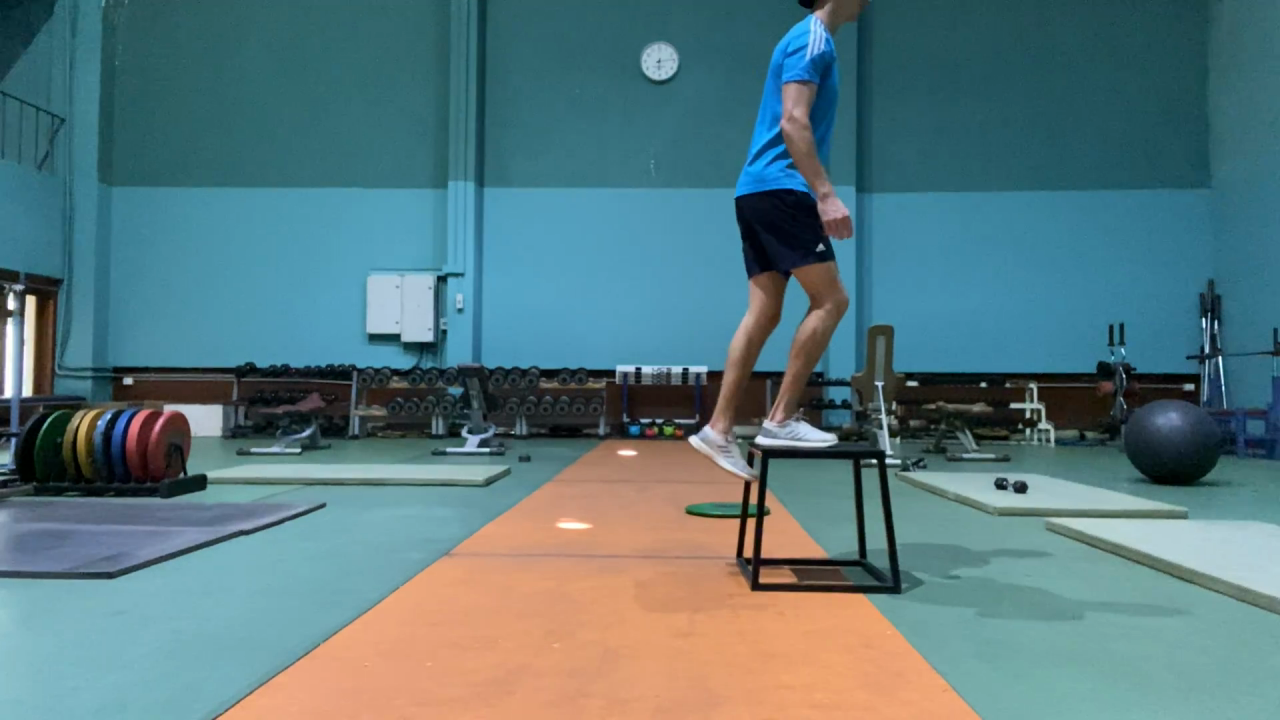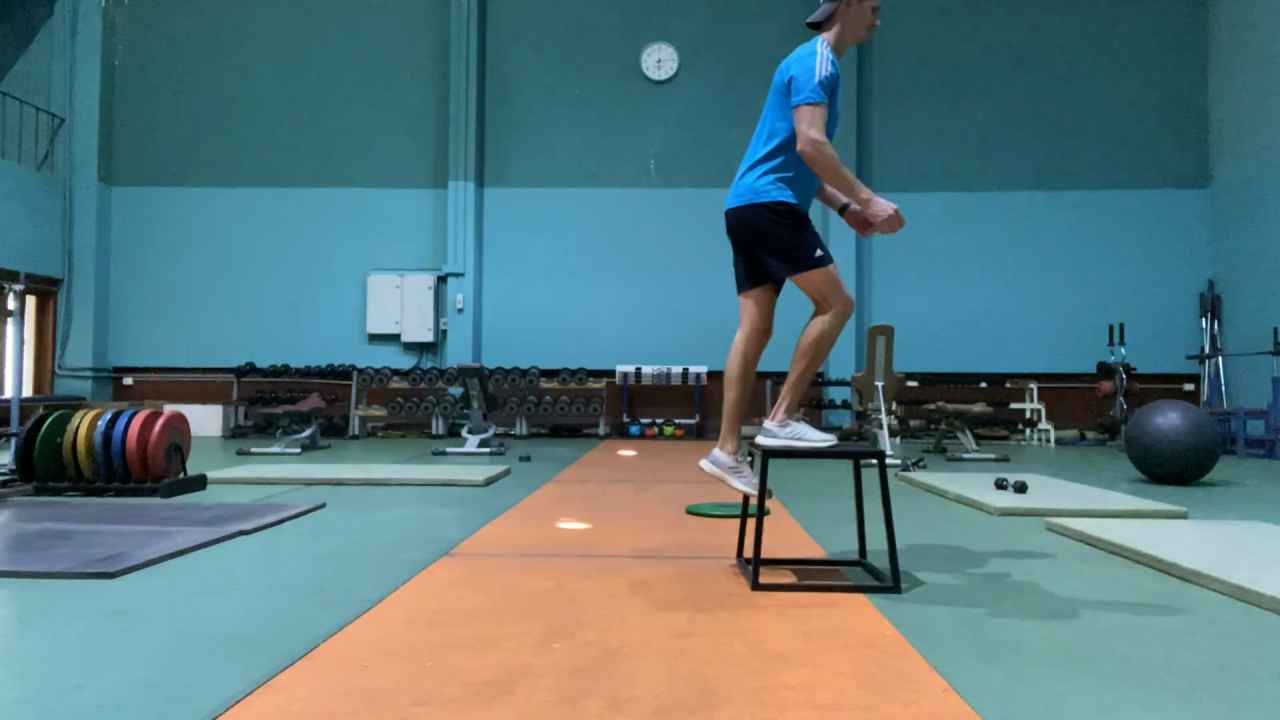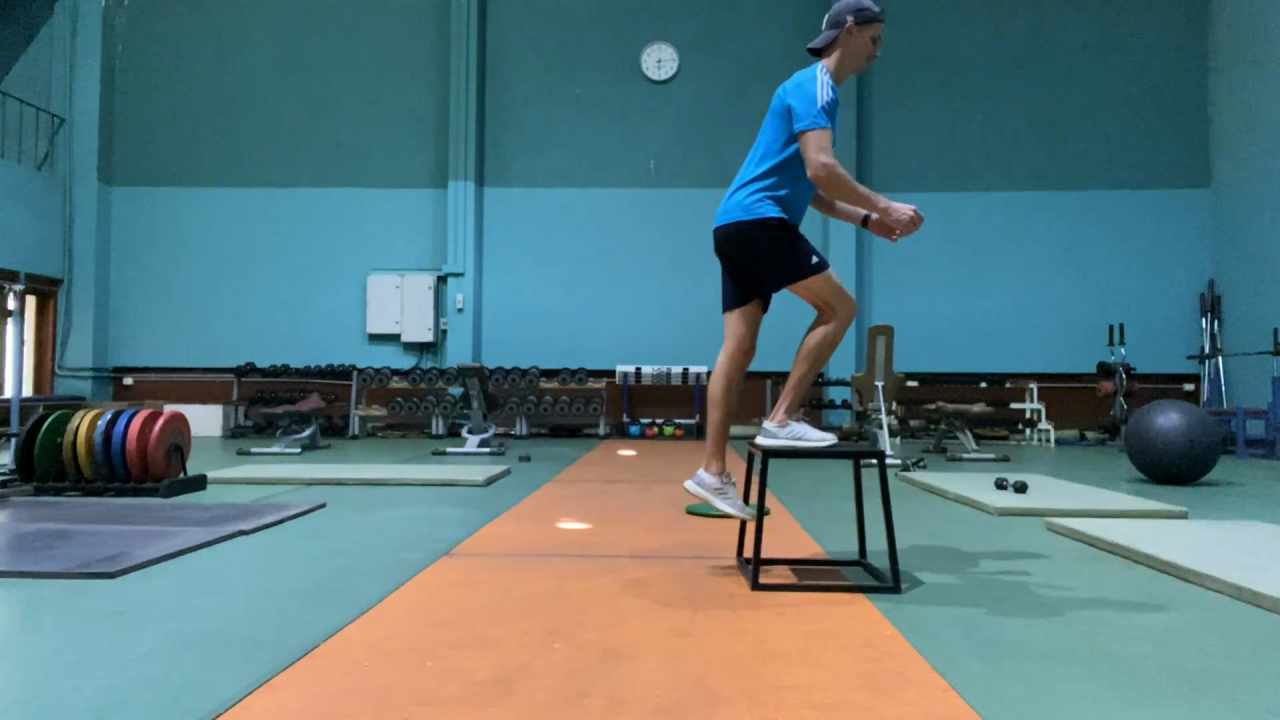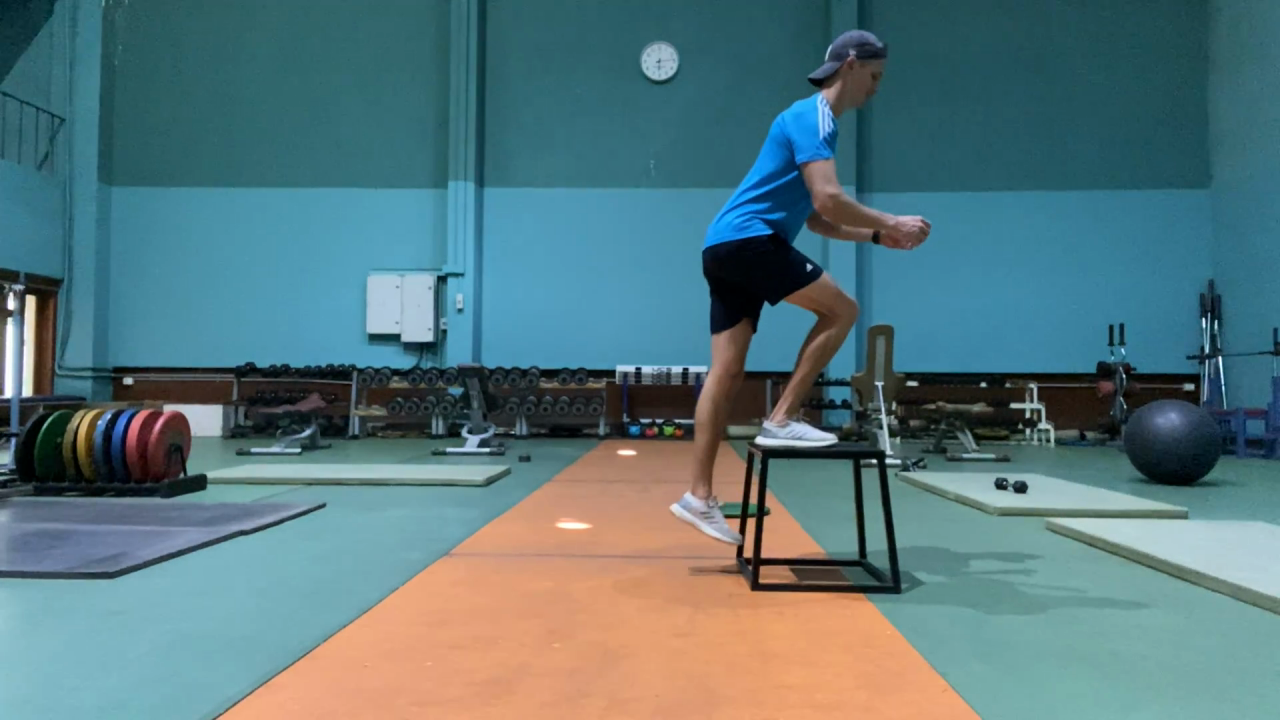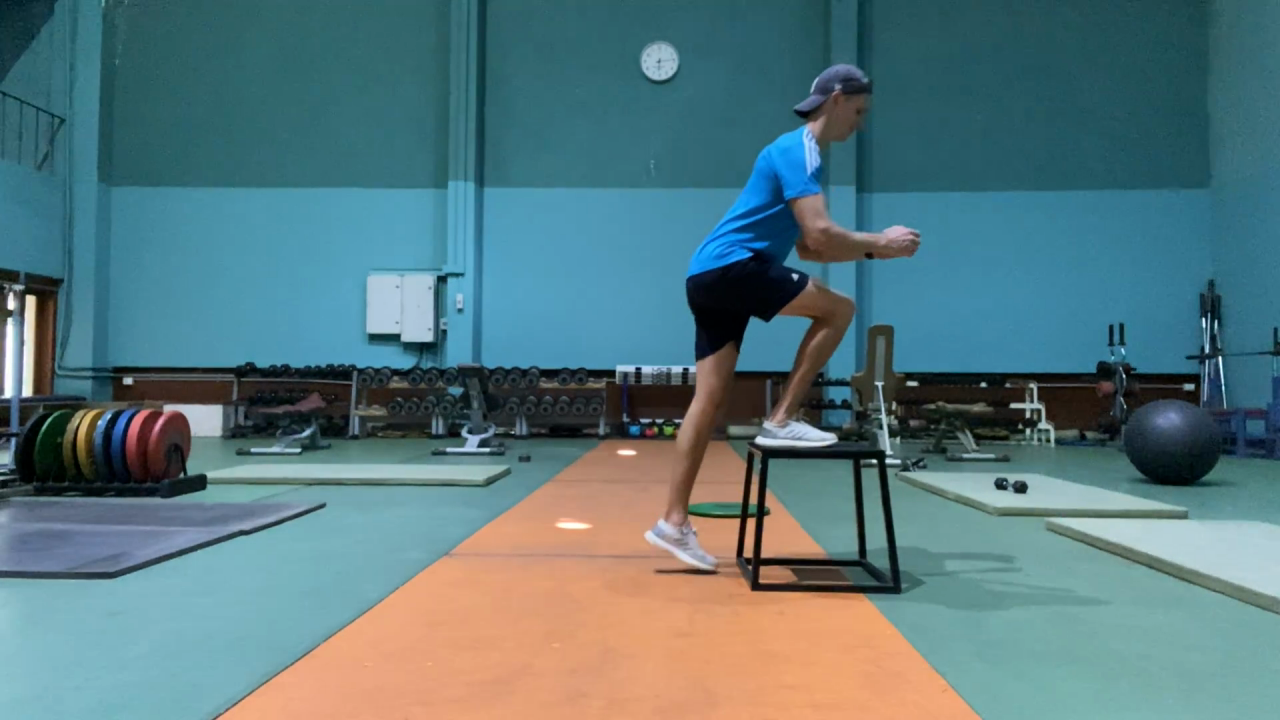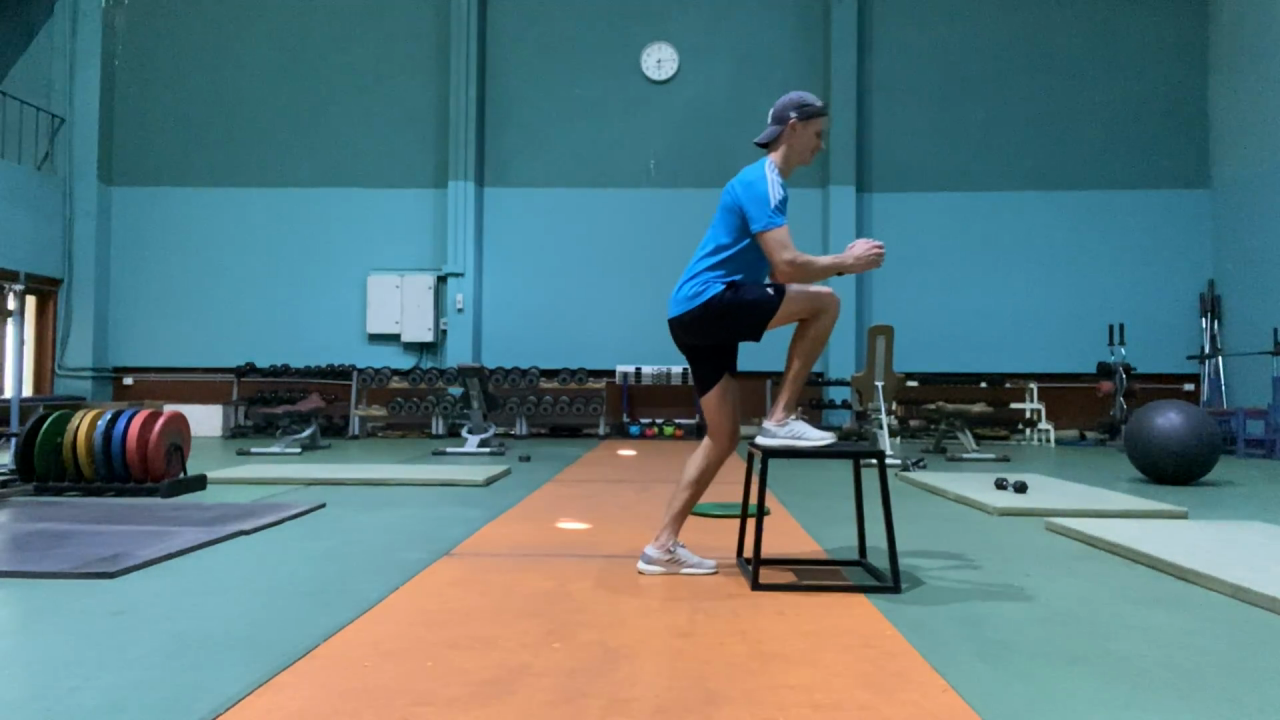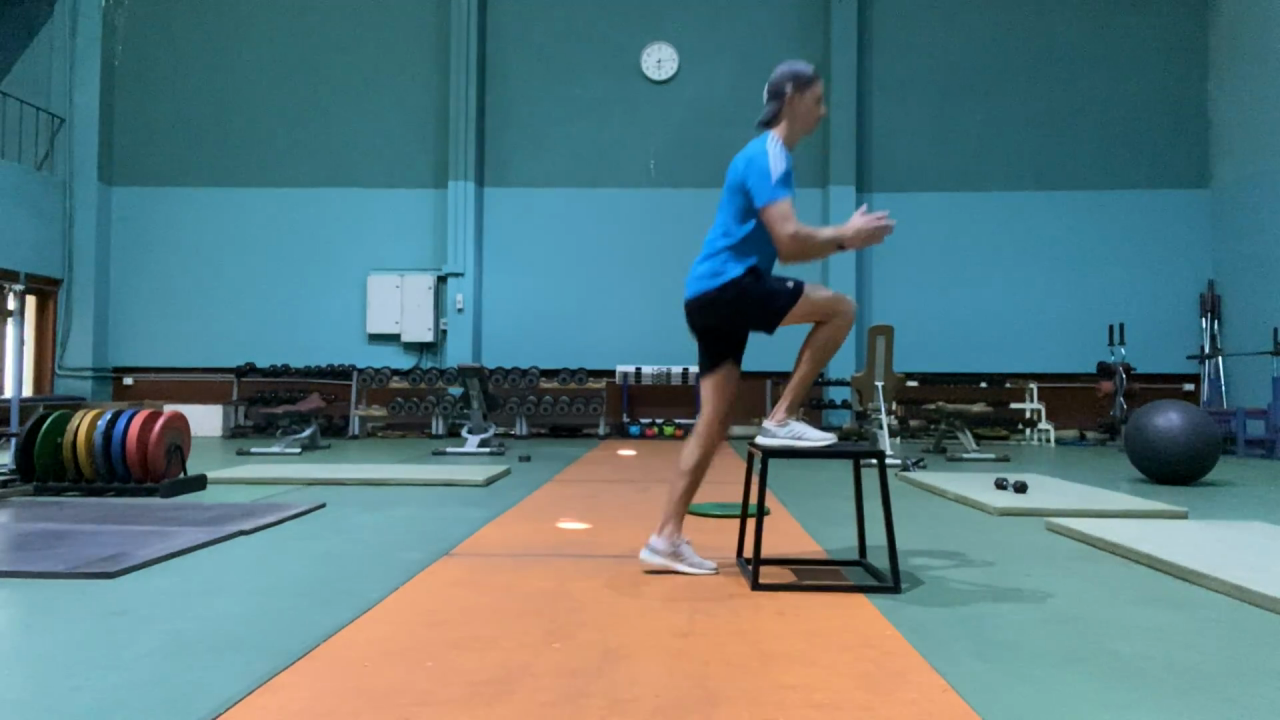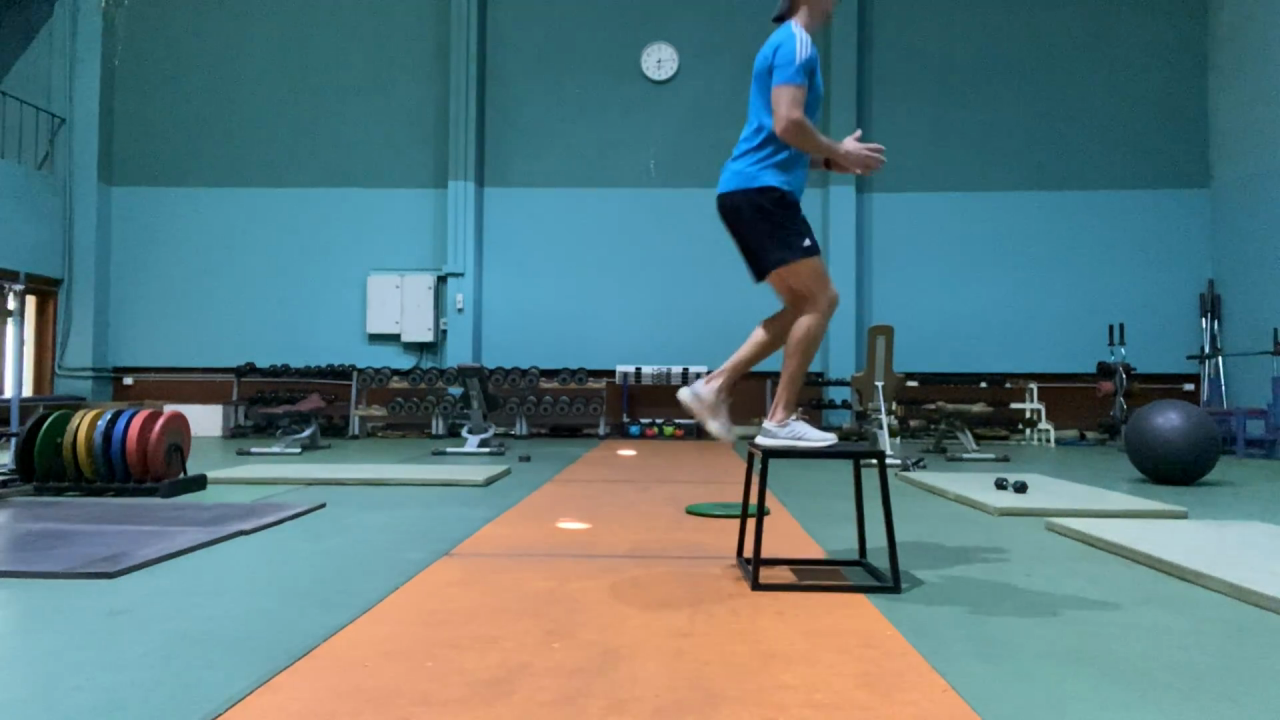
dt=0.4s
person 1, frame 1
left shoulder: (810, 42)
right shoulder: (812, 38)
right elbow: (792, 122)
left wrist: (816, 196)
right wrist: (827, 195)
left hip: (760, 193)
right hip: (777, 192)
left knee: (763, 313)
right knee: (831, 299)
left ankle: (719, 430)
right ankle: (780, 419)
person 1, frame 2
left shoulder: (816, 64)
right shoulder: (816, 59)
right elbow: (809, 144)
left wrist: (845, 207)
right wrist: (867, 199)
left hip: (748, 207)
right hip: (766, 204)
left knee: (755, 328)
right knee: (835, 303)
left ankle: (727, 450)
right ankle: (781, 419)
person 1, frame 3
left shoulder: (815, 90)
right shoulder: (813, 85)
left elbow: (811, 190)
right elbow: (820, 170)
left wrist: (867, 219)
right wrist: (884, 207)
left hip: (736, 226)
right hip: (756, 221)
left knee: (738, 349)
right knee: (839, 307)
left ankle: (712, 472)
right ankle: (781, 420)
person 1, frame 4
left shoulder: (814, 119)
right shoulder: (812, 116)
left elbow: (817, 218)
right elbow: (828, 199)
left wrist: (878, 235)
right wrist: (891, 222)
left hip: (726, 248)
right hip: (746, 239)
left knee: (726, 373)
right knee: (841, 310)
left ankle: (698, 496)
right ankle: (781, 420)
person 1, frame 5
left shoulder: (797, 152)
right shoulder: (798, 150)
left elbow: (806, 246)
right elbow: (821, 234)
left wrist: (870, 249)
right wrist: (881, 243)
left hip: (710, 278)
right hip: (729, 268)
left knee: (708, 402)
right knee: (838, 308)
left ankle: (672, 524)
right ankle: (782, 420)
person 1, frame 6
left shoulder: (763, 182)
right shoulder: (762, 182)
left elbow: (777, 272)
right elbow: (788, 266)
left wrist: (840, 261)
right wrist: (846, 262)
left hip: (697, 314)
right hip: (707, 304)
left knee: (722, 436)
right knee: (825, 302)
left ankle: (662, 545)
right ankle: (780, 420)
person 1, frame 7
left shoulder: (768, 154)
right shoulder: (769, 155)
left elbow: (782, 246)
right elbow: (789, 237)
left wrist: (841, 238)
right wrist: (844, 235)
left hip: (710, 294)
right hip: (727, 286)
left knee: (715, 419)
right knee: (839, 311)
left ankle: (667, 537)
right ankle: (781, 421)
person 1, frame 8
left shoulder: (790, 42)
right shoulder: (795, 41)
right elbow: (787, 124)
left wrist: (833, 160)
right wrist: (839, 152)
left hip: (750, 192)
right hip: (762, 191)
left knee: (801, 304)
right knee: (822, 300)
left ankle: (714, 385)
right ankle: (781, 419)
